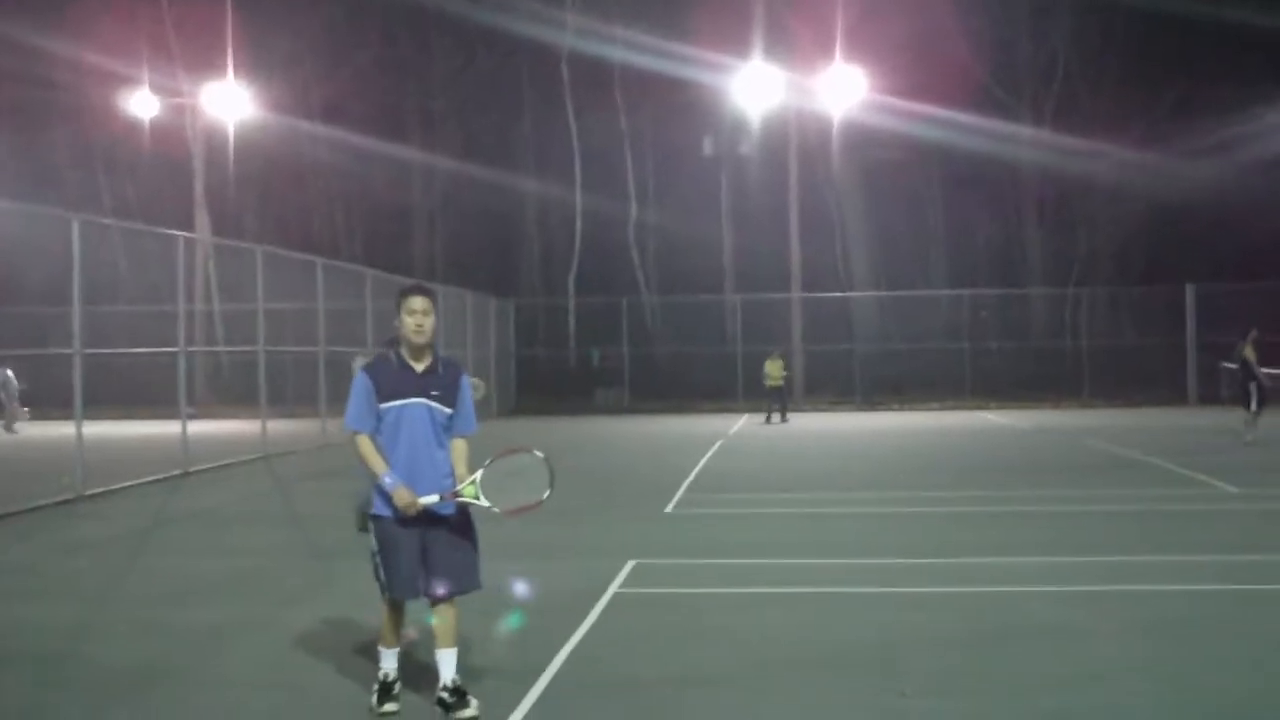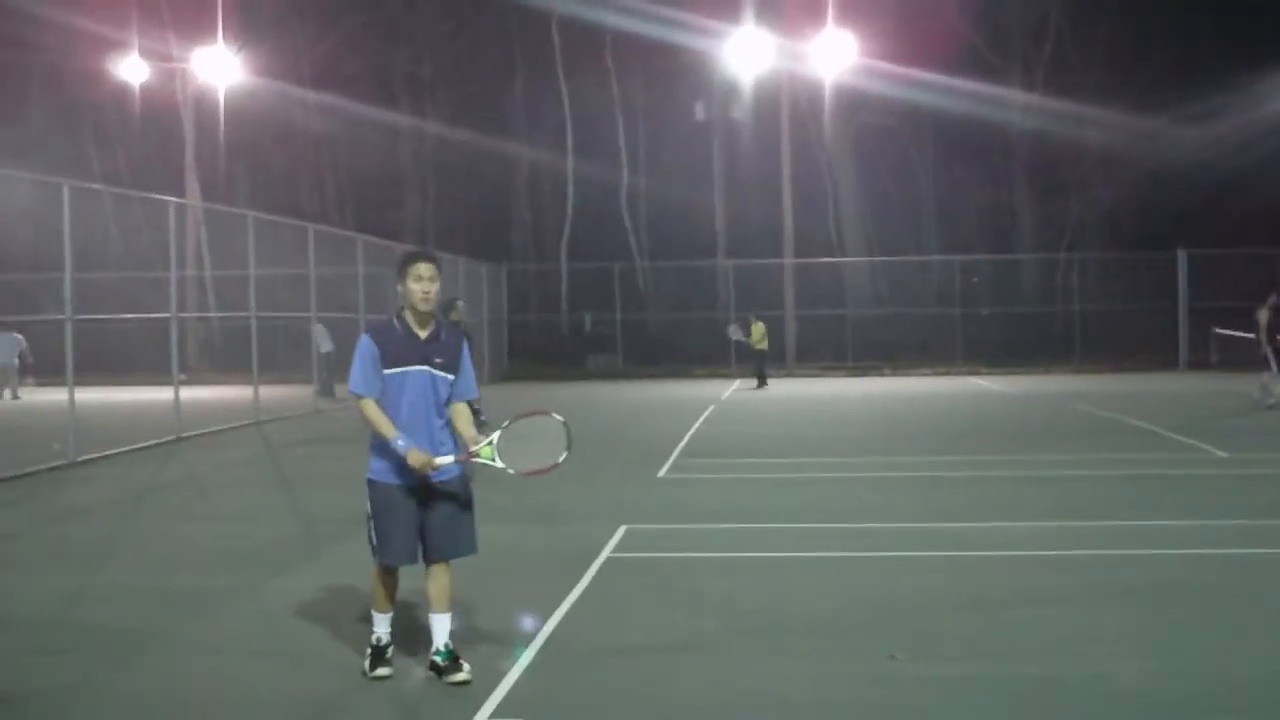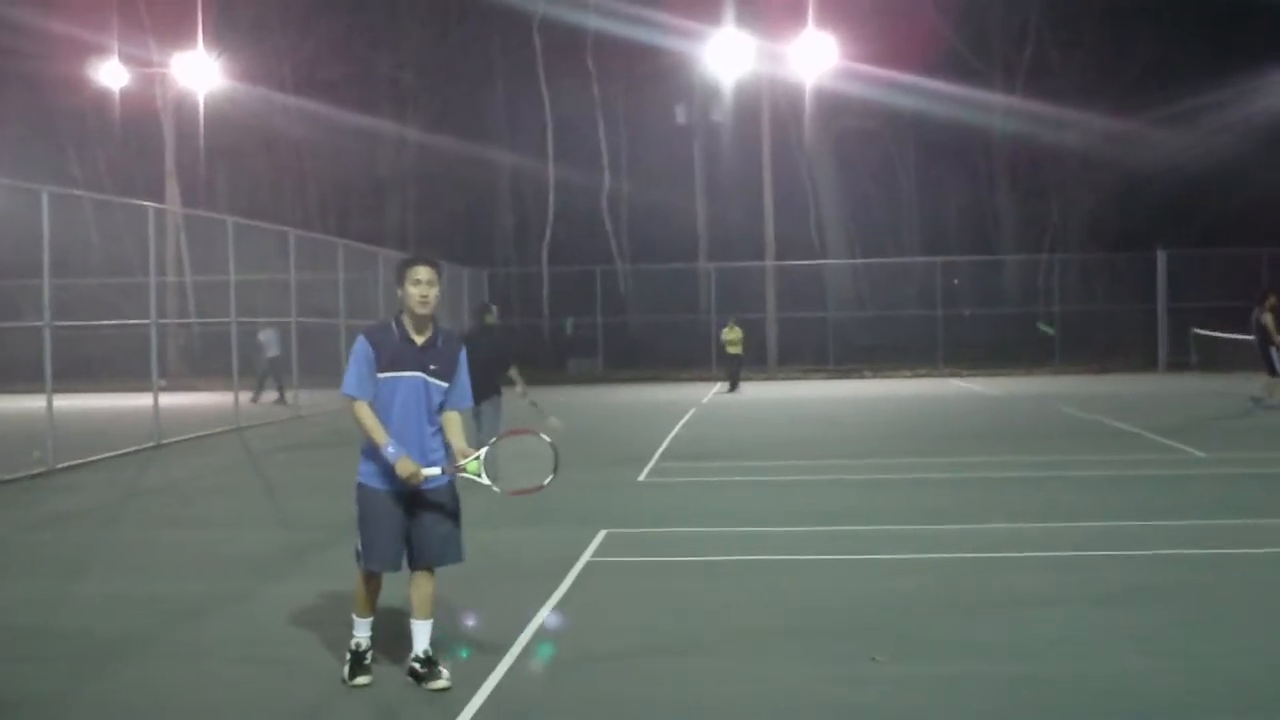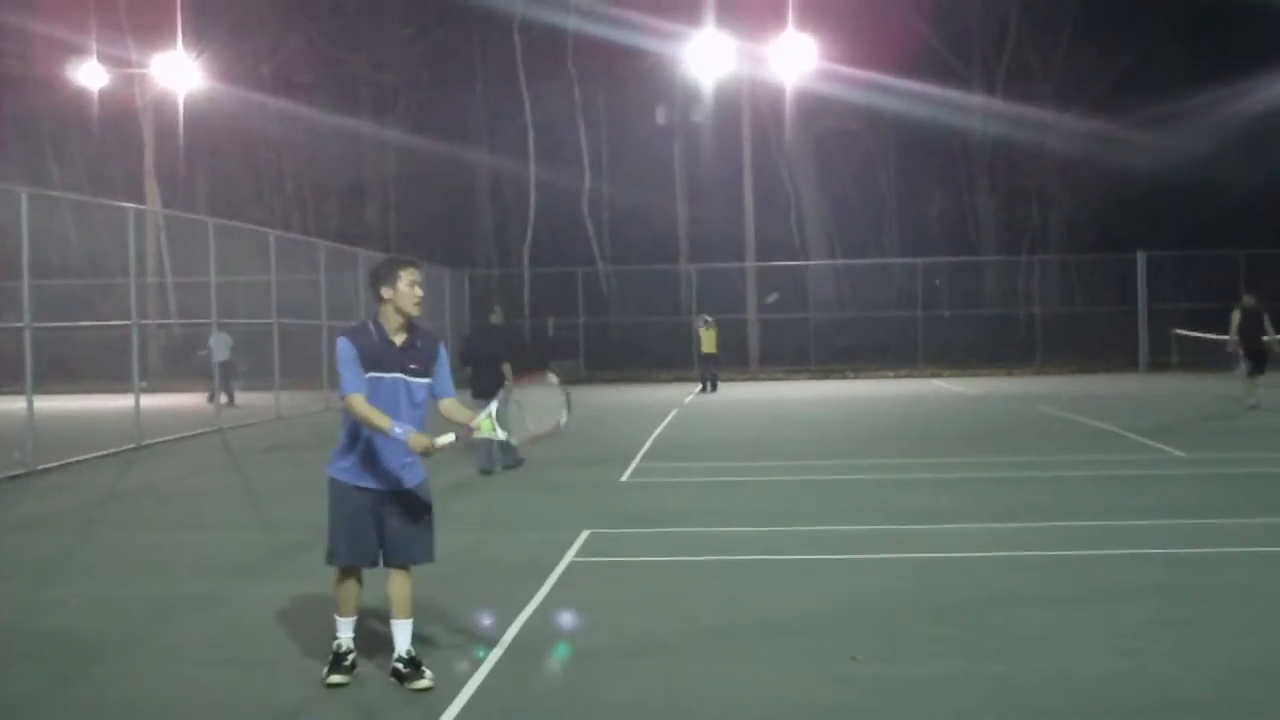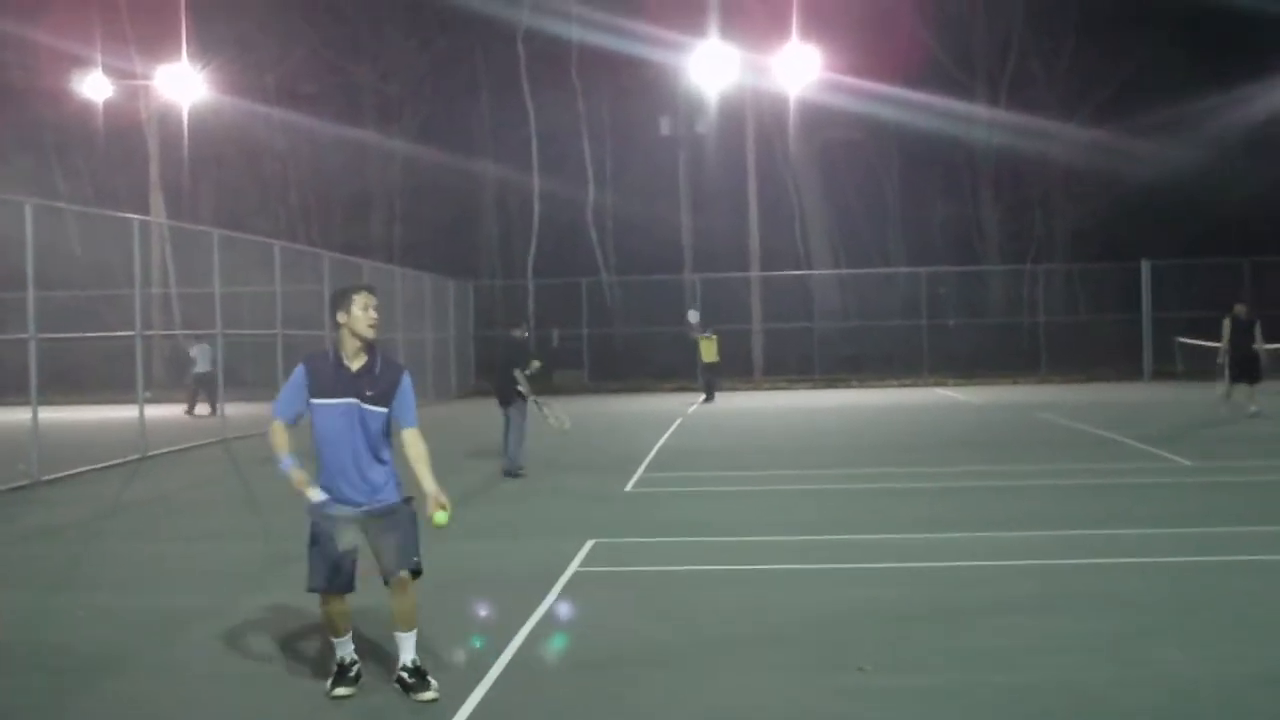
dt=0.7s
person 1, frame 1
left shoulder: (453, 376)
right shoulder: (373, 374)
left elbow: (458, 436)
right elbow: (361, 436)
left wrist: (462, 477)
right wrist: (393, 485)
left hip: (446, 506)
right hip: (394, 507)
left knee: (446, 593)
right knee: (395, 596)
left ankle: (448, 683)
right ankle: (387, 675)
person 1, frame 2
left shoulder: (454, 342)
right shoulder: (376, 338)
left elbow: (457, 402)
right elbow: (366, 401)
left wrist: (471, 435)
right wrist: (405, 447)
left hip: (444, 471)
right hip: (391, 472)
left knee: (441, 557)
right knee: (388, 560)
left ankle: (441, 647)
right ankle: (381, 639)
person 1, frame 3
left shoulder: (452, 348)
right shoulder: (372, 342)
left elbow: (451, 410)
right elbow: (359, 405)
left wrist: (459, 447)
right wrist: (394, 455)
left hip: (433, 478)
right hip: (380, 477)
left knee: (425, 565)
right knee: (372, 567)
left ankle: (421, 654)
right ankle: (360, 644)
person 1, frame 4
left shoulder: (431, 346)
right shoulder: (352, 342)
left elbow: (445, 401)
right elbow: (356, 405)
left wrist: (470, 419)
right wrist: (404, 433)
left hip: (406, 479)
right hip: (354, 476)
left knee: (401, 564)
right knee: (349, 565)
left ankle: (403, 655)
right ankle: (344, 647)
person 1, frame 5
left shoulder: (394, 375)
right shoulder: (310, 370)
left elbow: (409, 435)
right elbow: (278, 424)
left wrist: (430, 487)
right wrist: (289, 466)
left hip: (386, 498)
right hip: (331, 503)
left knee: (401, 577)
right knee: (331, 591)
left ankle: (408, 664)
right ankle: (346, 661)
